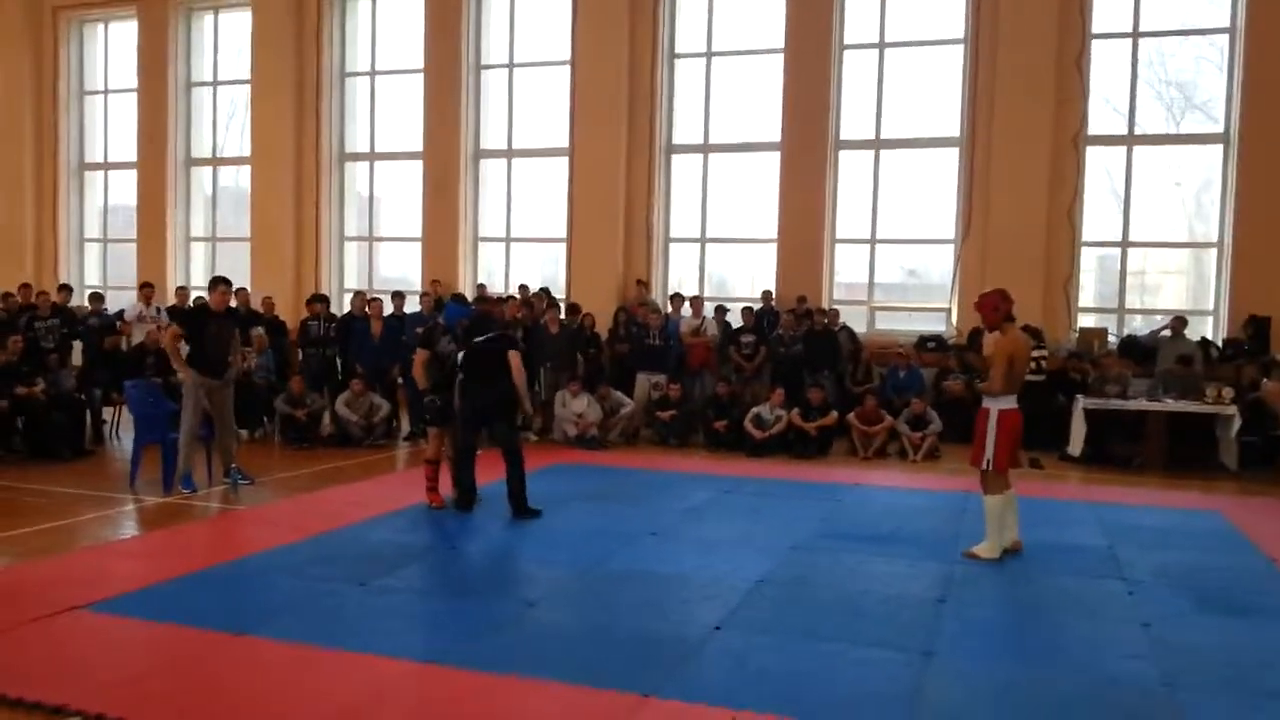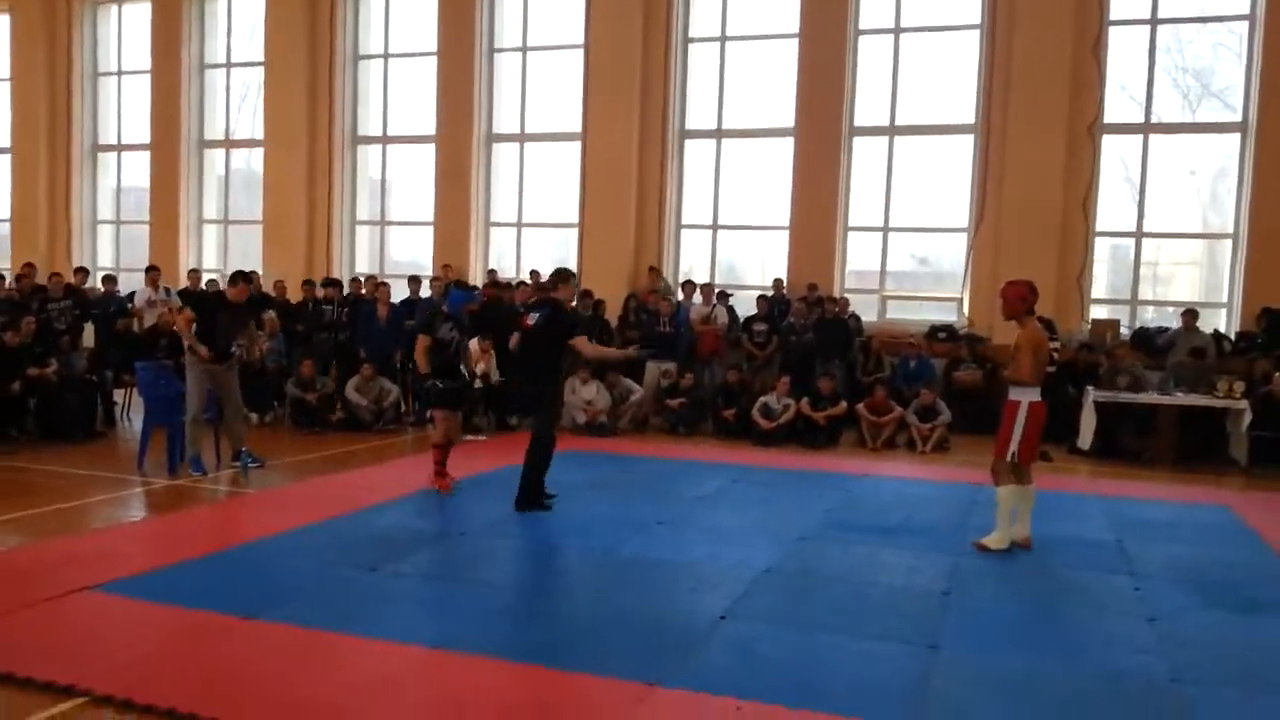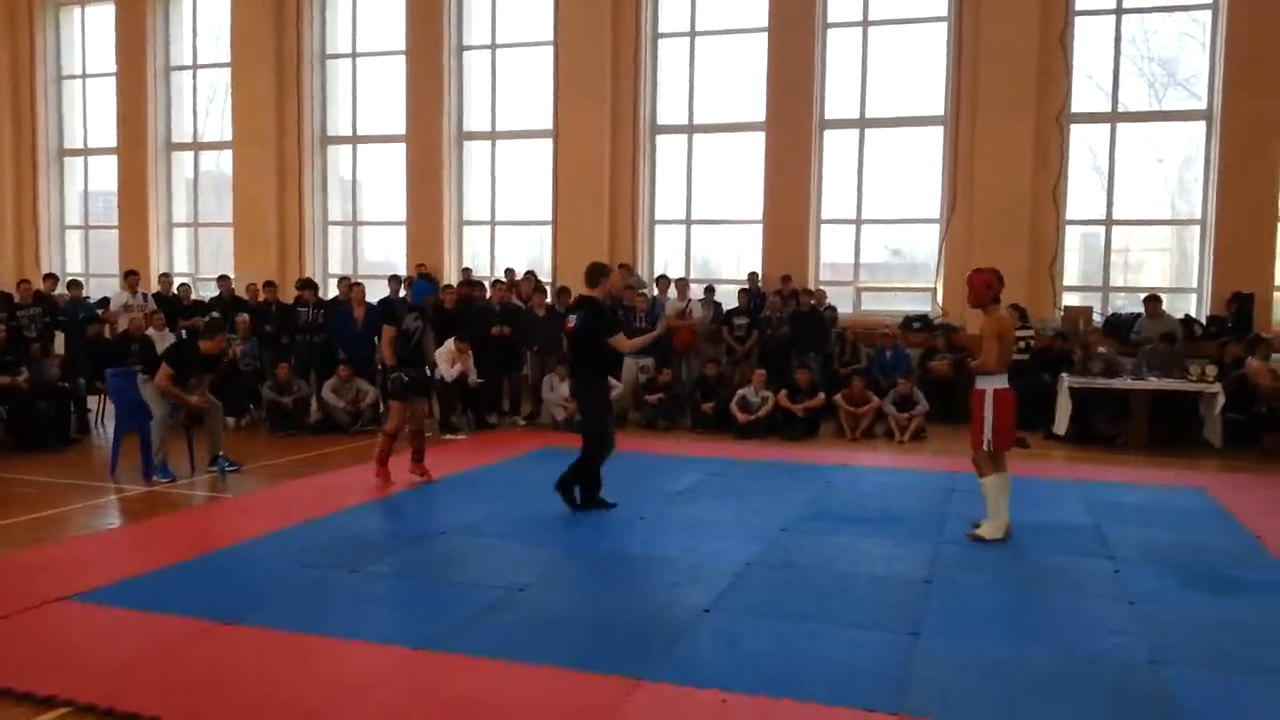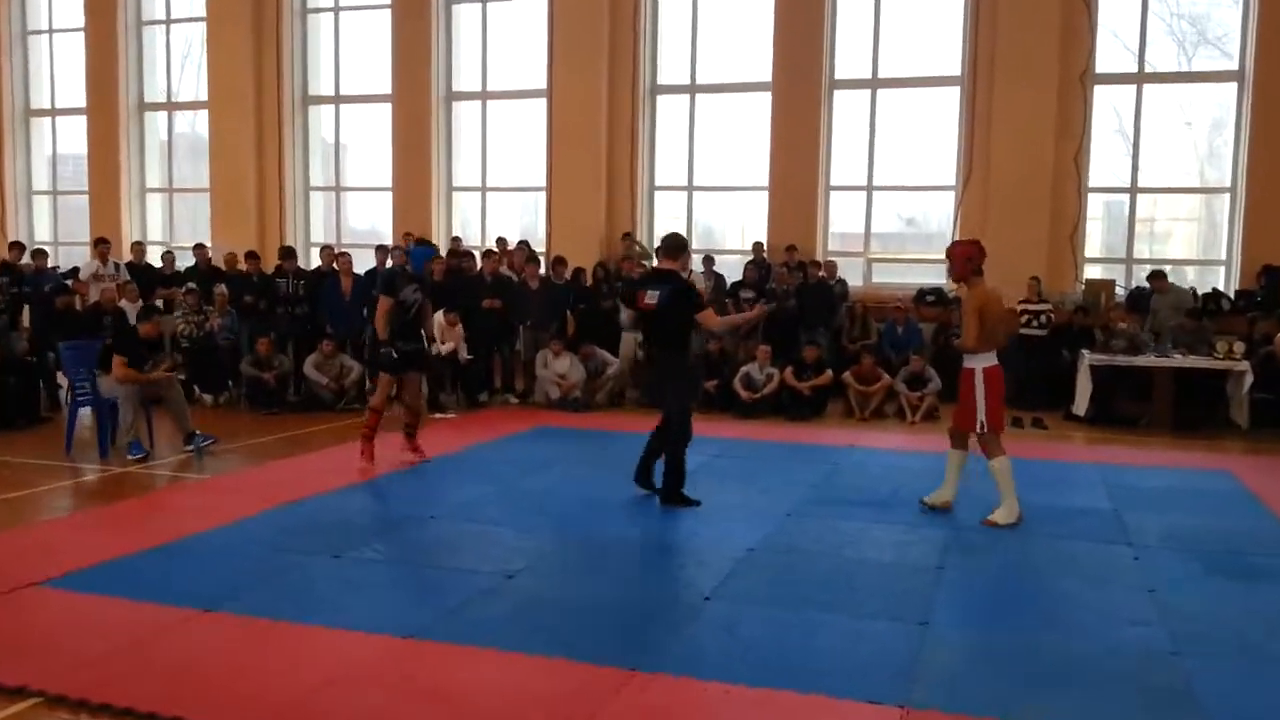
dt=0.5s
person 1, frame 1
left shoulder: (1002, 344)
right shoulder: (1022, 339)
left elbow: (995, 387)
left wrist: (976, 386)
right wrist: (984, 359)
left hip: (996, 413)
right hip: (1010, 410)
left knee: (989, 478)
right knee: (1000, 476)
left ankle: (992, 545)
right ankle: (1011, 537)
person 1, frame 2
left shoulder: (1026, 335)
right shoulder: (1037, 331)
left elbow: (1025, 376)
left wrist: (1000, 374)
right wrist: (1006, 371)
left hip: (1023, 406)
right hip: (1029, 404)
left knee: (1001, 467)
right knee: (1021, 469)
left ankle: (1001, 535)
right ankle: (1022, 531)
person 1, frame 3
left shoulder: (990, 323)
right shoulder: (1003, 320)
left elbow: (989, 364)
left wrist: (968, 365)
right wrist: (976, 363)
left hip: (990, 394)
right hip: (999, 391)
left knee: (982, 458)
right knee: (996, 458)
left ankle: (995, 525)
right ankle: (1000, 519)
person 1, frame 4
left shoulder: (972, 297)
right shoulder: (992, 295)
left elbow: (969, 343)
right elbow: (1003, 337)
left wrist: (952, 343)
right wrist: (986, 344)
left hip: (979, 374)
right hip: (985, 370)
left knee: (989, 440)
right knee: (958, 433)
left ankle: (1010, 506)
right ankle: (945, 494)
person 2, frame 1
left shoulder: (472, 346)
right shoulder: (507, 340)
left elbow: (460, 381)
right elbow: (516, 369)
left wrist: (460, 410)
right wrist: (525, 402)
left hip: (469, 399)
right hip: (498, 400)
left knee: (464, 450)
right knee: (512, 452)
left ankle: (465, 499)
right ankle: (519, 505)
person 2, frame 2
left shoulder: (533, 309)
right shoulder: (562, 315)
left elbow: (514, 344)
right elbow: (589, 351)
right wrist: (625, 353)
left hip: (530, 381)
right hip: (545, 385)
left knee: (542, 435)
right knee: (542, 440)
left ankle: (534, 489)
right ankle: (526, 498)
person 2, frame 3
left shoulder: (575, 308)
right shoulder: (599, 312)
left elbow: (573, 343)
right elbow: (625, 347)
right wrist: (658, 331)
left hip: (580, 382)
right hip: (594, 384)
left knee: (592, 438)
right knee: (603, 441)
left ankle: (588, 494)
right ankle: (567, 482)
person 2, frame 4
left shoulder: (640, 283)
right shoulder: (682, 288)
right elbow: (715, 325)
right wrist: (752, 314)
left hip: (653, 361)
right hip: (675, 363)
left knee: (671, 421)
right knee: (679, 427)
left ankle: (644, 471)
right ankle: (671, 490)
person 3, frame 1
left shoulder: (453, 333)
right shoulder: (431, 332)
right elbow: (417, 367)
right wrist: (425, 393)
left hip: (451, 393)
right hip: (435, 394)
right knee: (436, 441)
right ankle: (432, 491)
person 3, frame 2
left shoulder: (459, 321)
right shoulder: (432, 318)
right elbow: (420, 351)
left wrist: (471, 375)
right wrist: (428, 377)
left hip: (454, 379)
right hip: (436, 380)
left knee: (452, 427)
right knee: (443, 425)
left ankle: (440, 470)
right ankle: (439, 476)
person 3, frame 3
left shoulder: (423, 311)
right shoulder: (398, 310)
right elbow: (385, 343)
left wrist: (432, 366)
right wrist: (393, 369)
left hip: (417, 369)
right hip: (399, 370)
left knee: (419, 416)
right knee: (397, 418)
left ankle: (417, 463)
right ankle: (381, 464)
person 3, frame 4
left shoulder: (421, 282)
right shoulder: (394, 279)
right elbow: (381, 313)
right wrist: (384, 343)
left hip: (414, 342)
right hip: (394, 342)
left knee: (413, 393)
right knee: (383, 391)
left ankle: (411, 439)
right ankle: (367, 440)
person 4, frame 1
left shoulder: (231, 316)
right shoulder: (196, 314)
right elbow: (169, 338)
left wrist: (235, 361)
right wrist: (180, 367)
left hip: (222, 377)
right hip: (196, 376)
left knee: (226, 423)
right knee: (190, 425)
left ankle: (230, 467)
right ankle: (184, 474)
person 4, frame 2
left shoulder: (245, 306)
right shoulder: (209, 300)
left elbow: (249, 326)
right elbow: (182, 321)
right wrist: (196, 346)
left hip: (227, 361)
right hip: (200, 359)
left knee: (235, 405)
right knee: (196, 409)
left ankle: (239, 451)
right ankle: (194, 457)
person 4, frame 3
left shoulder: (215, 356)
right shoulder: (183, 349)
left elbow: (204, 382)
right elbow: (160, 379)
left wrist: (193, 401)
right wrist: (187, 398)
left hip: (181, 382)
right hip: (152, 379)
left knee: (214, 407)
right knee: (161, 412)
left ankle: (216, 457)
right ankle: (159, 465)
person 4, frame 4
left shoulder: (155, 338)
right shoulder: (125, 337)
left elbow: (159, 362)
right elbow: (119, 373)
left wrist: (161, 371)
right wrist: (151, 377)
right hip: (107, 378)
left knee: (172, 386)
right knee: (130, 390)
left ankle: (190, 435)
right ankle: (132, 443)
